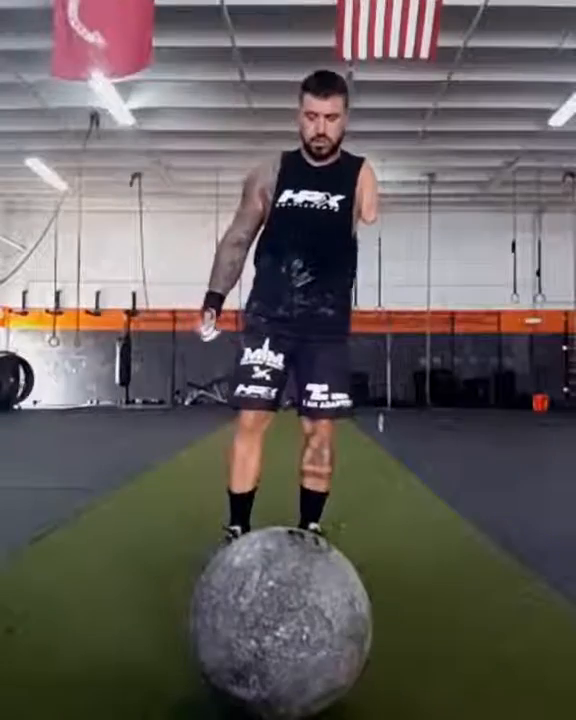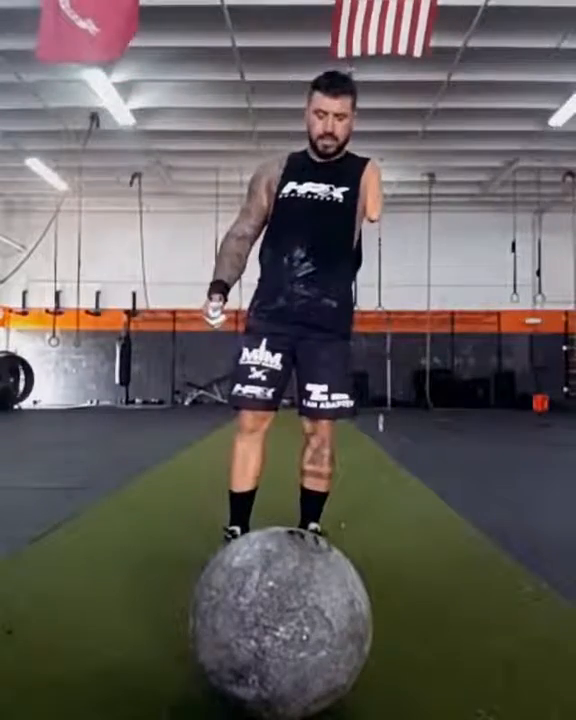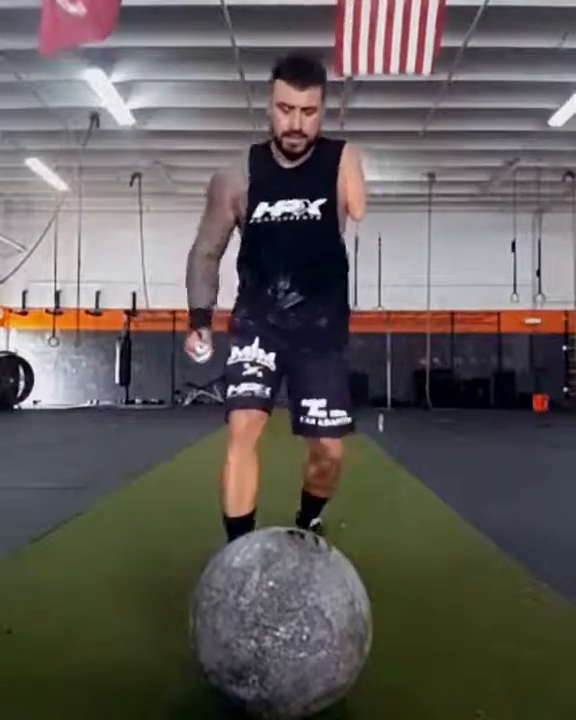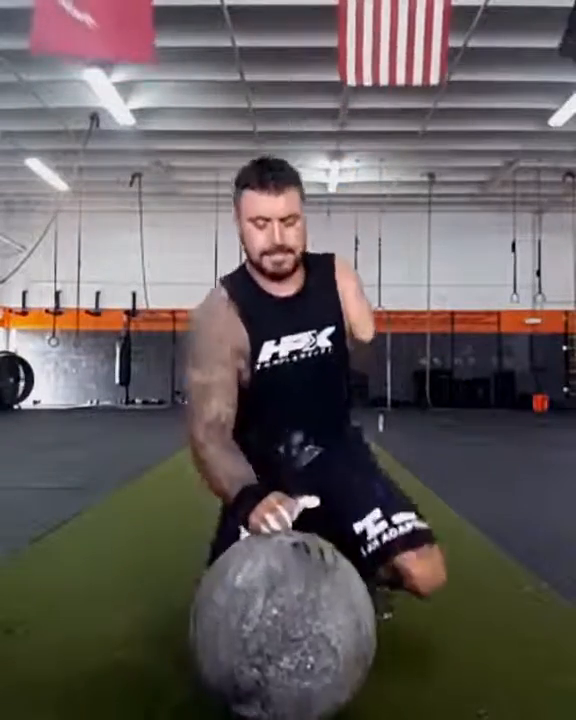
dt=1s
person 1, frame 1
left shoulder: (360, 174)
right shoulder: (270, 173)
right elbow: (237, 239)
right wrist: (214, 299)
left hip: (327, 325)
right hip: (268, 317)
left knee: (320, 429)
right knee: (250, 421)
left ankle: (309, 533)
right ankle: (237, 533)
person 1, frame 2
left shoulder: (364, 173)
right shoulder: (275, 171)
right elbow: (242, 233)
right wrist: (219, 287)
left hip: (328, 324)
right hip: (269, 317)
left knee: (320, 429)
right knee: (251, 421)
left ankle: (309, 533)
right ankle: (237, 532)
person 1, frame 3
left shoulder: (344, 163)
right shoulder: (237, 176)
right elbow: (206, 253)
right wrist: (199, 316)
left hip: (322, 326)
right hip: (258, 320)
left knee: (328, 448)
right knee: (243, 430)
left ankle: (308, 524)
person 1, frame 4
left shoulder: (336, 274)
right shoulder: (218, 318)
right elbow: (210, 432)
right wrist: (250, 499)
left hip: (340, 460)
right hip: (263, 475)
left knee: (425, 577)
left ankle: (355, 564)
